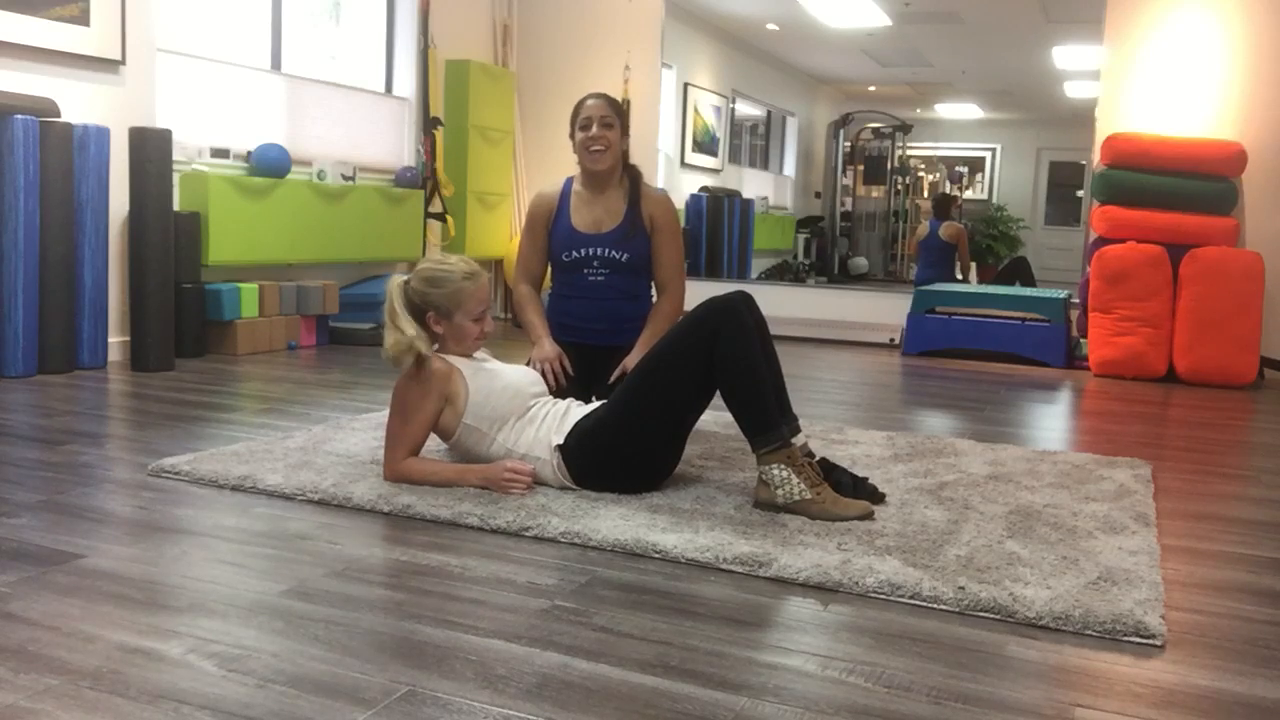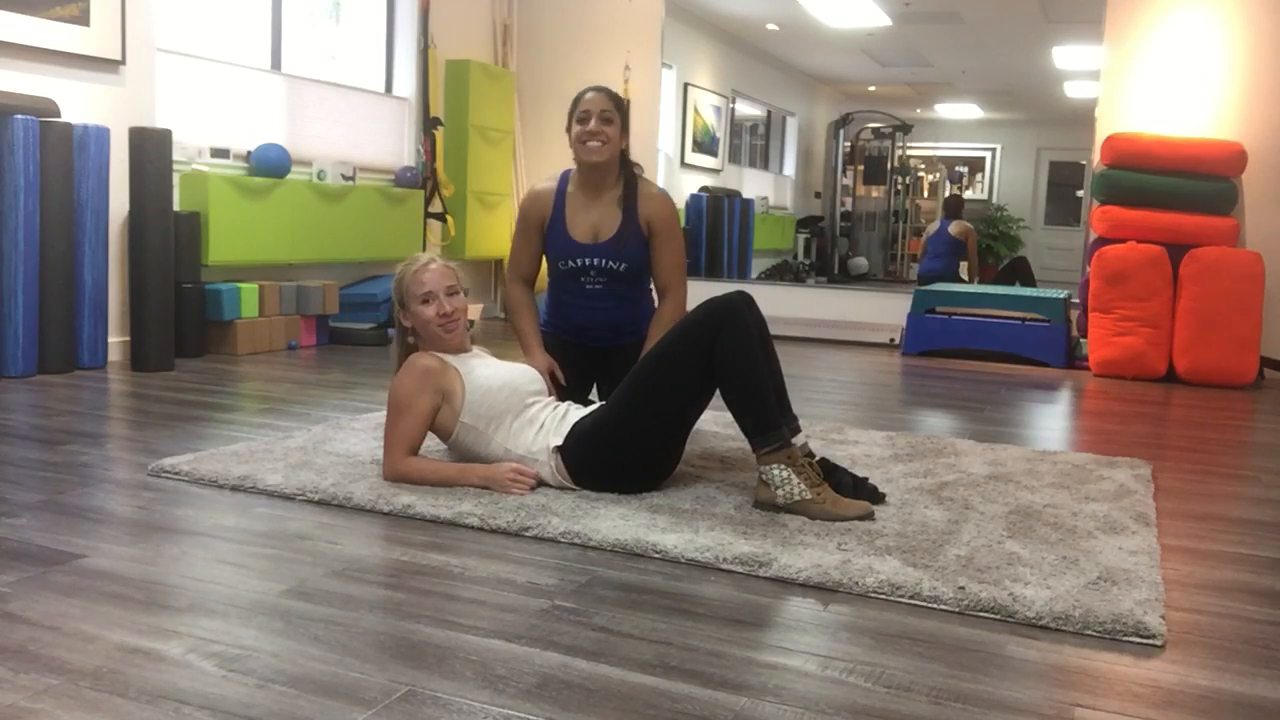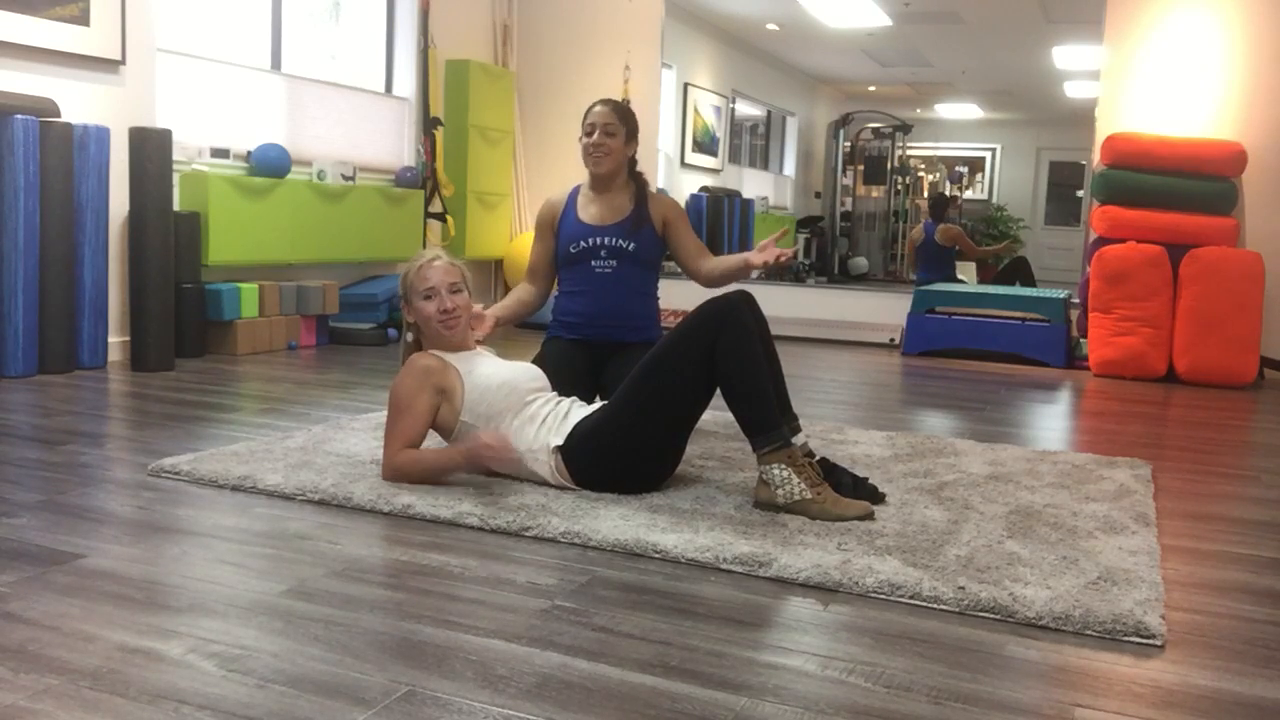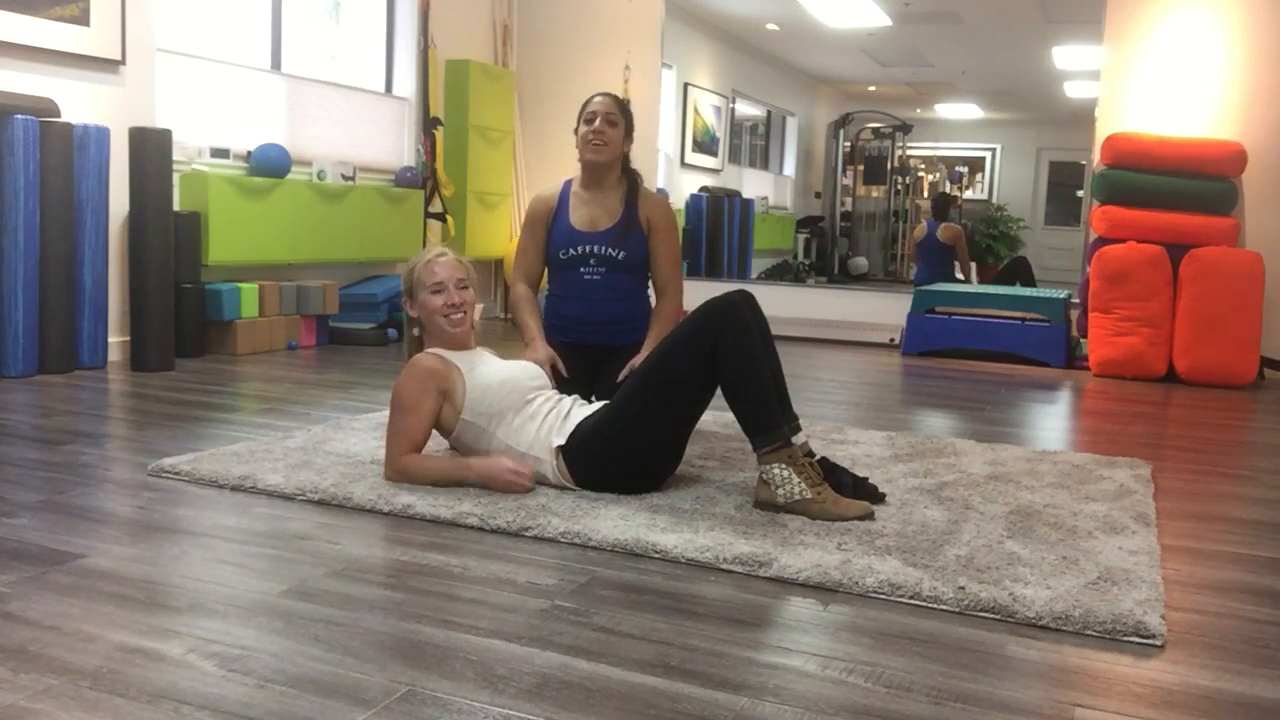
dt=1s
person 1, frame 1
left shoulder: (473, 359)
right shoulder: (429, 375)
right elbow: (397, 465)
right wrist: (483, 474)
left hip: (600, 438)
right hip: (592, 457)
left knee: (734, 309)
right knee: (721, 320)
left ankle: (793, 458)
right ankle: (783, 478)
person 1, frame 2
left shoulder: (476, 357)
right shoulder: (423, 371)
right elbow: (396, 464)
right wrist: (482, 473)
left hip: (601, 440)
right hip: (589, 457)
left knee: (734, 309)
right knee: (723, 317)
left ankle: (793, 458)
right ankle: (783, 476)
person 1, frame 3
left shoulder: (480, 356)
right shoulder: (424, 372)
right elbow: (395, 466)
right wrist: (467, 453)
left hip: (602, 441)
right hip: (590, 458)
left knee: (736, 308)
right knee: (722, 318)
left ankle: (792, 461)
right ankle: (783, 478)
person 1, frame 4
left shoulder: (481, 355)
right shoulder: (426, 371)
right elbow: (398, 464)
right wrist: (478, 467)
left hip: (602, 439)
right hip: (592, 457)
left knee: (736, 307)
right knee: (724, 319)
left ankle: (793, 460)
right ankle: (784, 477)
person 2, frame 1
left shoulder: (654, 205)
right shoulder: (548, 203)
left elbow: (671, 292)
right elbow: (525, 284)
left wrist: (642, 352)
right wrist: (542, 341)
left hip: (627, 351)
right hip: (563, 348)
person 2, frame 2
left shoulder: (654, 204)
right shoulder: (542, 200)
left elbow: (672, 294)
right elbow: (518, 283)
right wrist: (534, 352)
left hip: (630, 345)
right hip: (562, 342)
person 2, frame 3
left shoulder: (659, 208)
right shoulder: (556, 209)
left elbow: (704, 268)
right elbow: (535, 285)
left wrist: (747, 260)
right wrist: (495, 315)
left hip: (636, 347)
right hip: (569, 343)
person 2, frame 4
left shoulder: (652, 209)
right shoulder: (547, 205)
left elbow: (670, 294)
right elbow: (522, 285)
left wrist: (649, 353)
right wrist: (536, 342)
left hip: (626, 350)
right hip: (562, 347)
